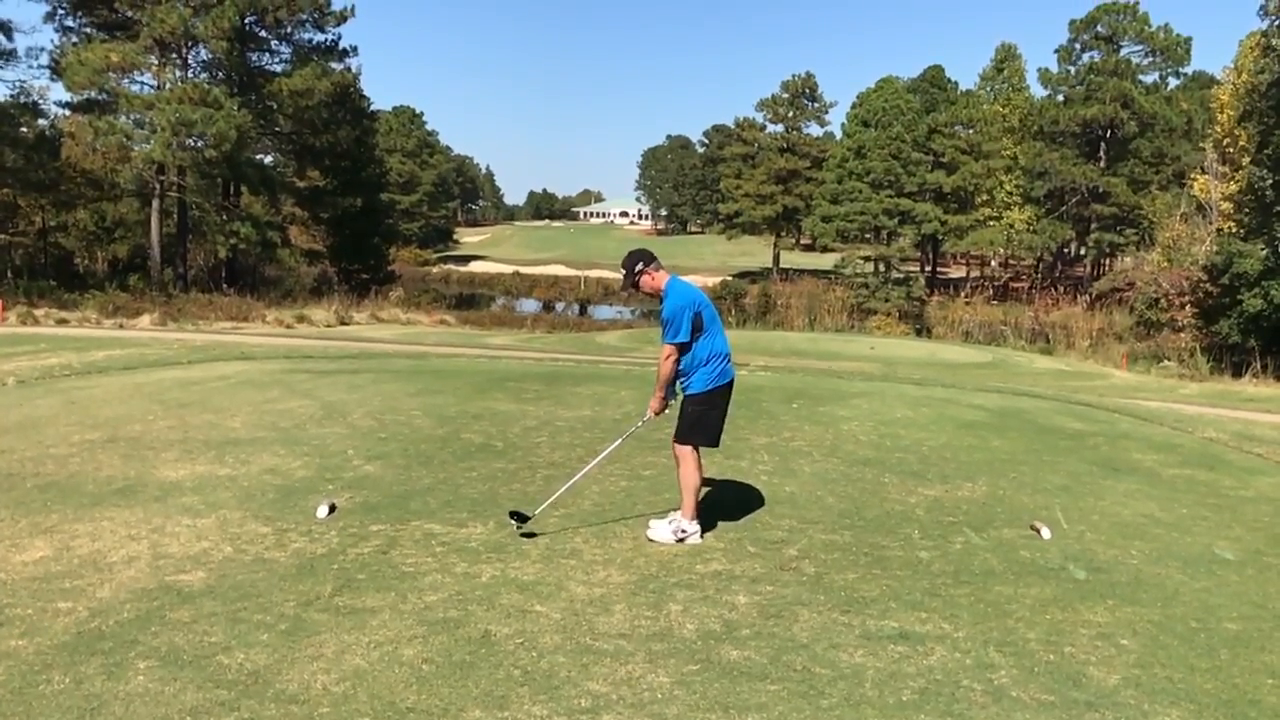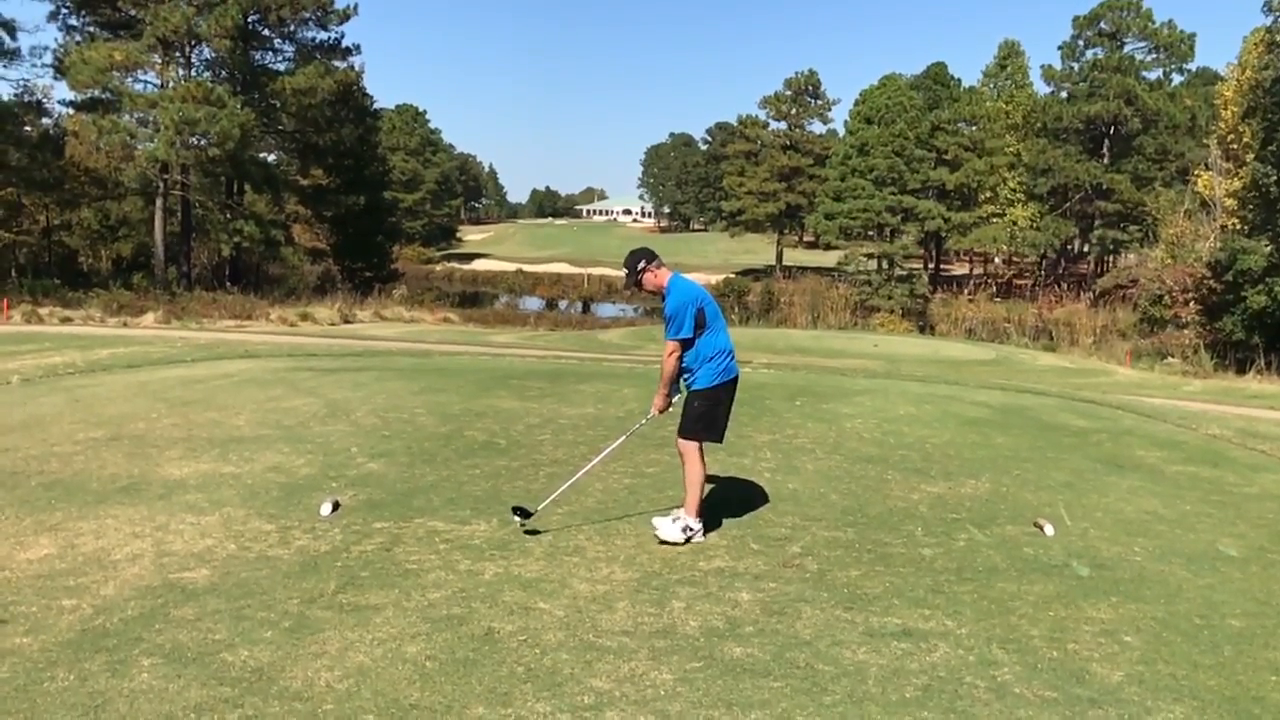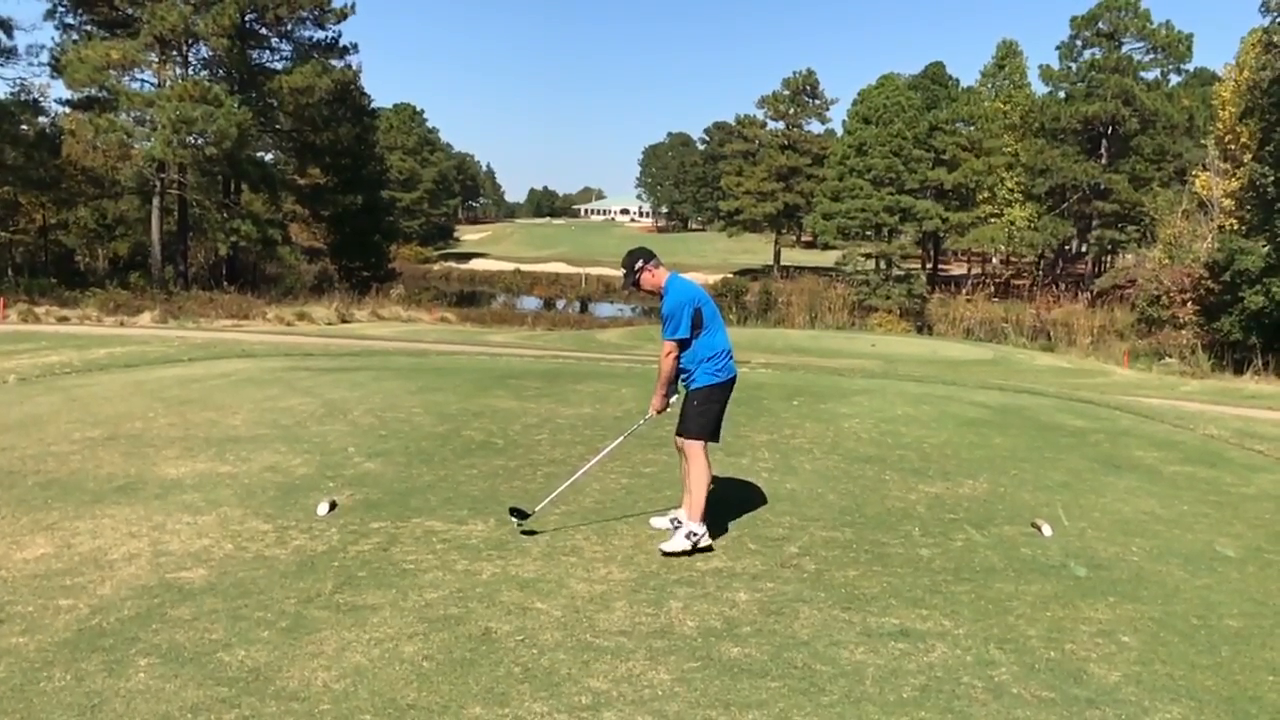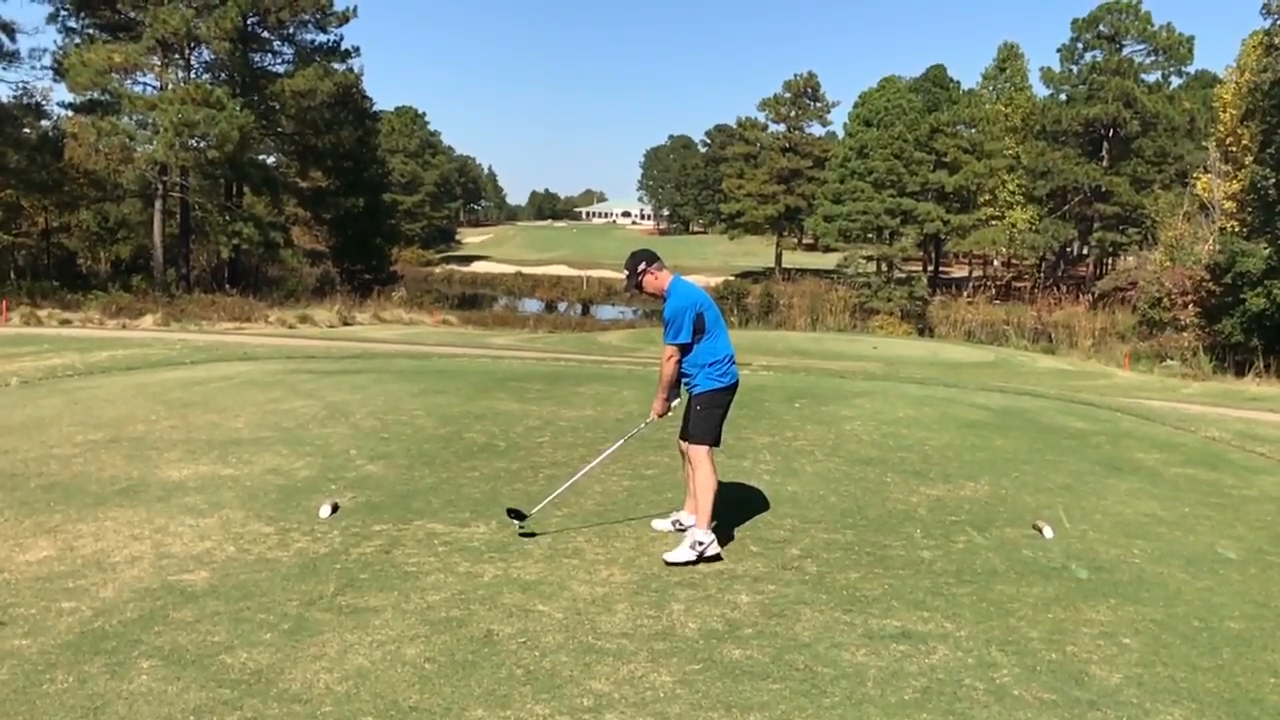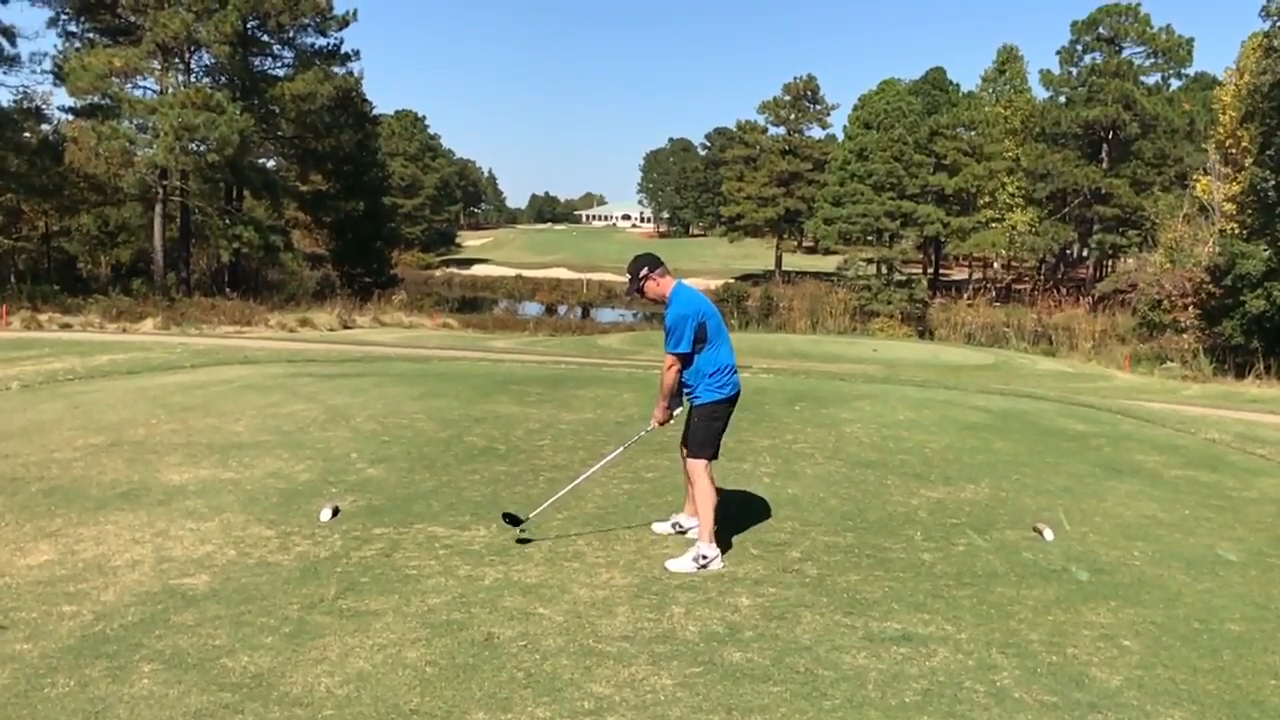
dt=0.2s
person 1, frame 1
left shoulder: (676, 300)
right shoulder: (678, 292)
left elbow: (670, 356)
left wrist: (658, 396)
right wrist: (666, 391)
left hip: (707, 381)
right hip: (704, 380)
left knee: (685, 448)
right knee: (683, 448)
left ankle: (688, 525)
right ankle: (684, 515)
person 1, frame 2
left shoulder: (679, 297)
right shoulder: (679, 290)
left elbow: (673, 353)
right elbow: (682, 350)
left wrist: (662, 393)
right wrist: (671, 388)
left hip: (712, 377)
right hip: (707, 376)
left knee: (690, 445)
right knee: (686, 443)
left ankle: (692, 522)
right ankle: (688, 512)
person 1, frame 3
left shoulder: (677, 296)
right shoulder: (678, 290)
left elbow: (670, 353)
left wrist: (660, 394)
right wrist: (669, 389)
left hip: (711, 376)
right hip: (703, 376)
left knee: (695, 446)
right knee: (684, 442)
left ankle: (696, 528)
right ankle: (686, 513)
person 1, frame 4
left shoulder: (679, 300)
right shoulder: (682, 292)
left elbow: (671, 357)
left wrist: (661, 397)
right wrist: (672, 391)
left hip: (713, 381)
right hip: (706, 380)
left knee: (699, 452)
right knee: (687, 446)
left ankle: (703, 536)
right ankle: (690, 515)
person 1, frame 5
left shoulder: (680, 308)
right shoulder: (685, 297)
left elbow: (673, 366)
left wrist: (662, 406)
right wrist: (673, 400)
left hip: (713, 392)
right hip: (712, 389)
left knee: (698, 464)
right knee: (688, 453)
left ankle: (707, 550)
right ankle: (689, 518)
